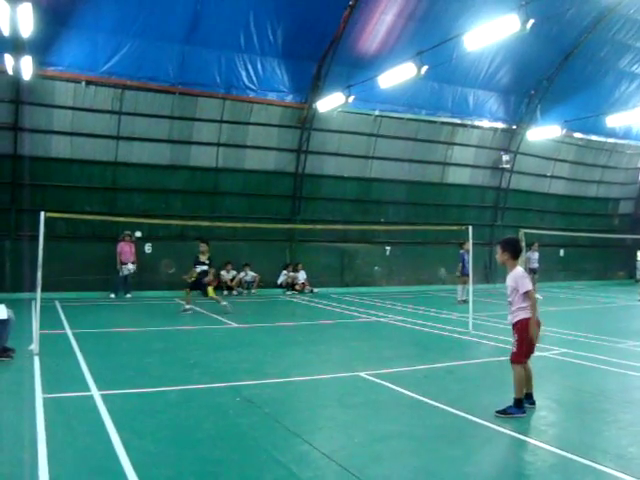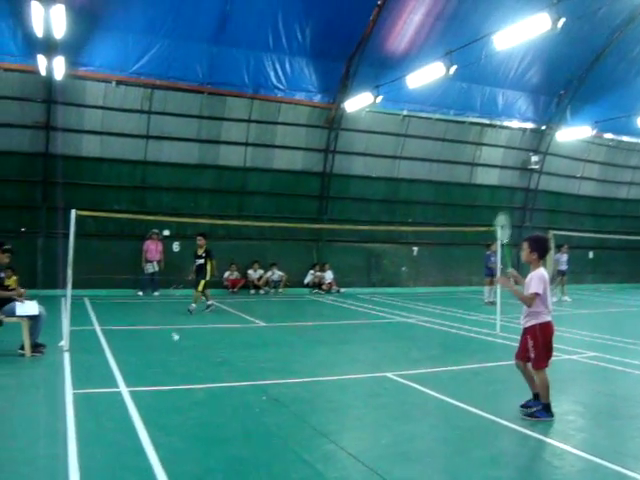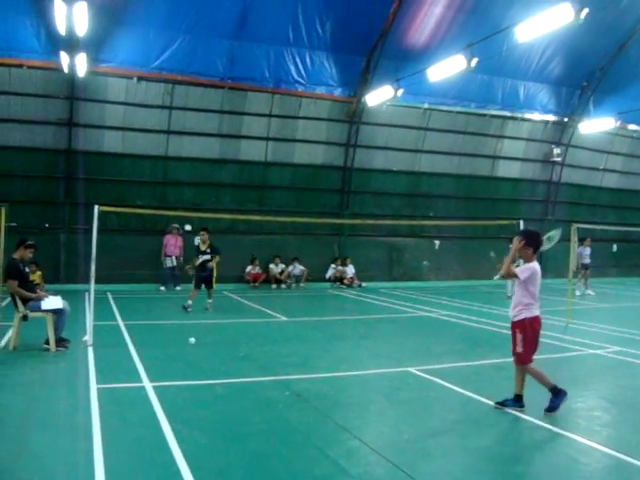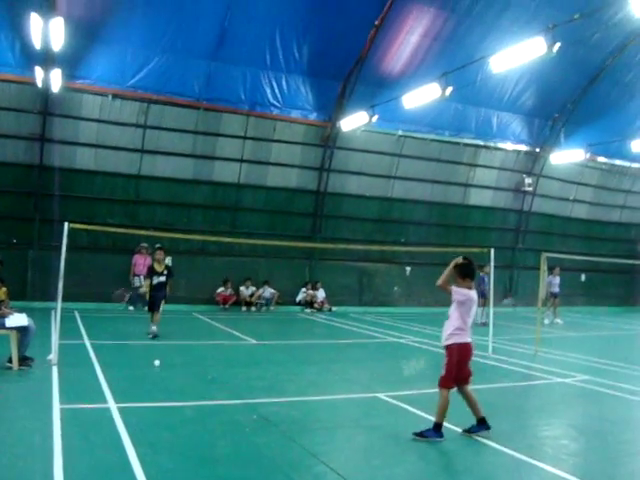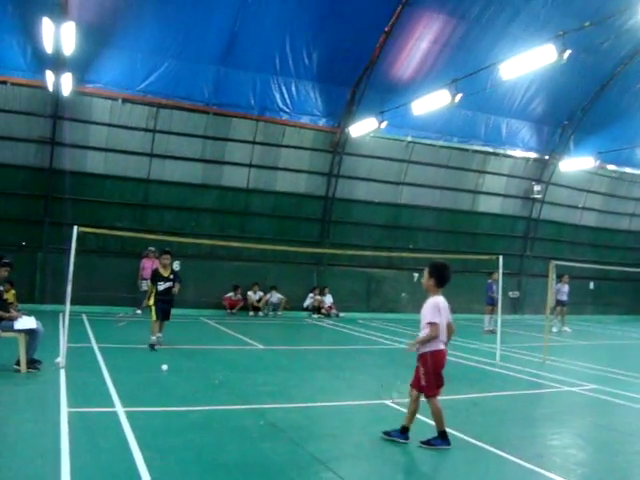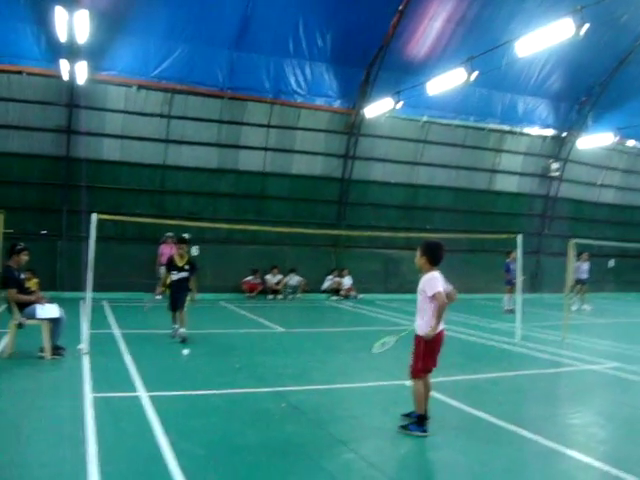
dt=0.5s
person 1, frame 1
left shoulder: (518, 274)
right shoulder: (514, 274)
left elbow: (532, 298)
left wrist: (533, 323)
left hip: (524, 322)
right hip: (521, 321)
left knee: (516, 362)
right knee: (523, 361)
left ankle: (518, 406)
right ankle: (528, 398)
person 1, frame 2
left shoulder: (539, 275)
right shoulder: (535, 274)
left elbow: (529, 301)
left wrist: (509, 286)
right wrist: (517, 278)
left hip: (538, 326)
right hip: (531, 326)
left knee: (538, 368)
right knee: (521, 362)
left ankle: (546, 410)
right ankle: (537, 397)
person 1, frame 3
left shoulder: (530, 268)
right shoulder: (527, 267)
left elbow: (504, 274)
left wrist: (513, 252)
left hip: (527, 320)
right hip: (521, 319)
left knee: (524, 364)
right knee: (519, 361)
left ankle: (556, 392)
right ankle: (517, 399)
person 1, frame 4
left shoulder: (467, 295)
right shoulder: (467, 295)
left elbow: (440, 284)
left wrist: (451, 266)
left hip: (457, 346)
right hip: (458, 345)
left knee: (444, 387)
right knee: (462, 387)
left ankle: (437, 429)
right ankle: (481, 422)
person 1, frame 5
left shoulder: (433, 303)
right shoulder: (441, 302)
left elbow: (434, 333)
right elbow: (451, 329)
left wrist: (416, 342)
right wrist: (444, 346)
left hip: (431, 354)
right hip: (430, 353)
left knee: (431, 396)
right knee: (414, 392)
left ankle: (442, 437)
right ankle: (404, 432)
person 1, frame 6
left shoulder: (428, 279)
right shoulder: (438, 277)
left elbow: (442, 302)
right elbow: (452, 296)
left wrist: (434, 327)
left hip: (427, 335)
right hip: (435, 334)
left knee: (417, 377)
right knee: (424, 375)
left ankle: (420, 423)
right ankle: (421, 412)
